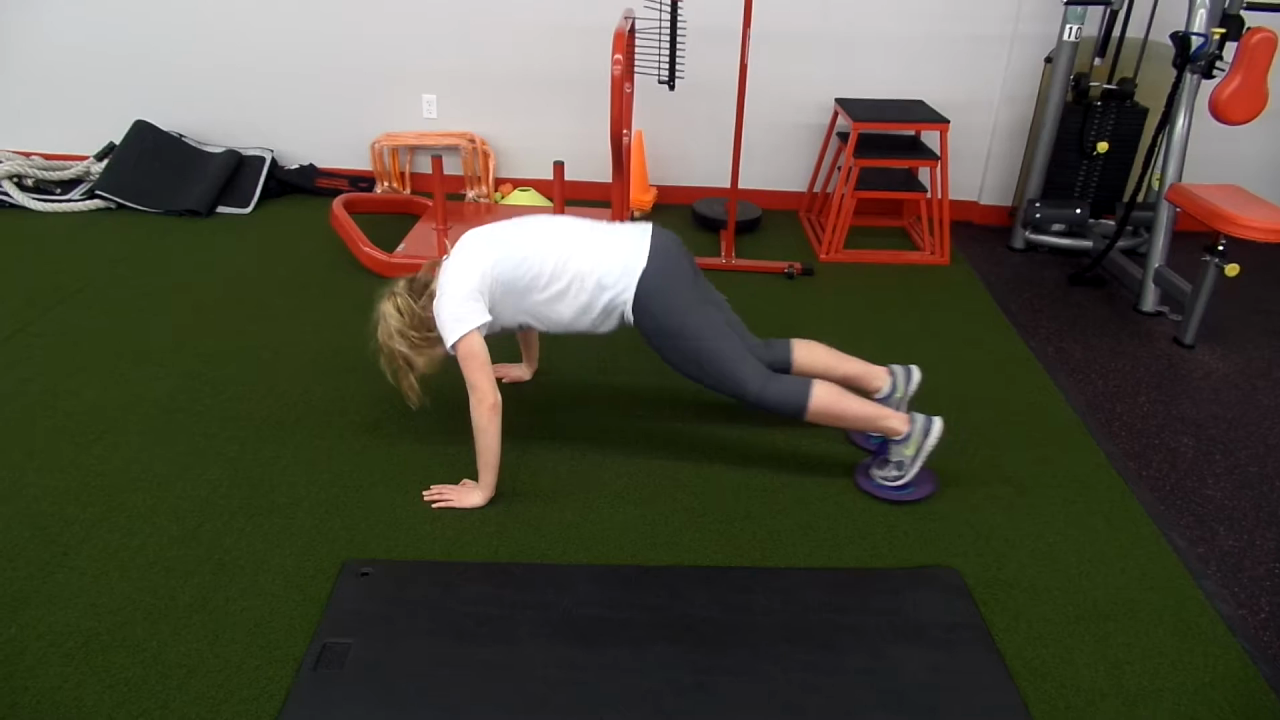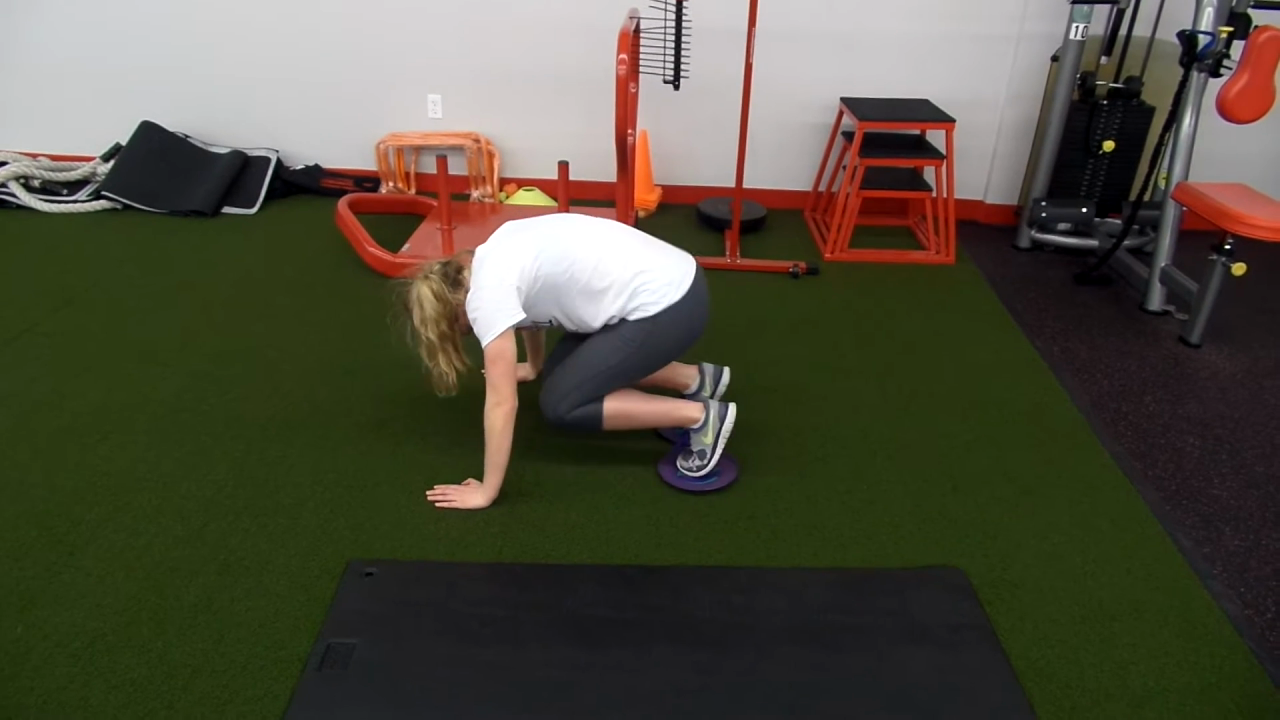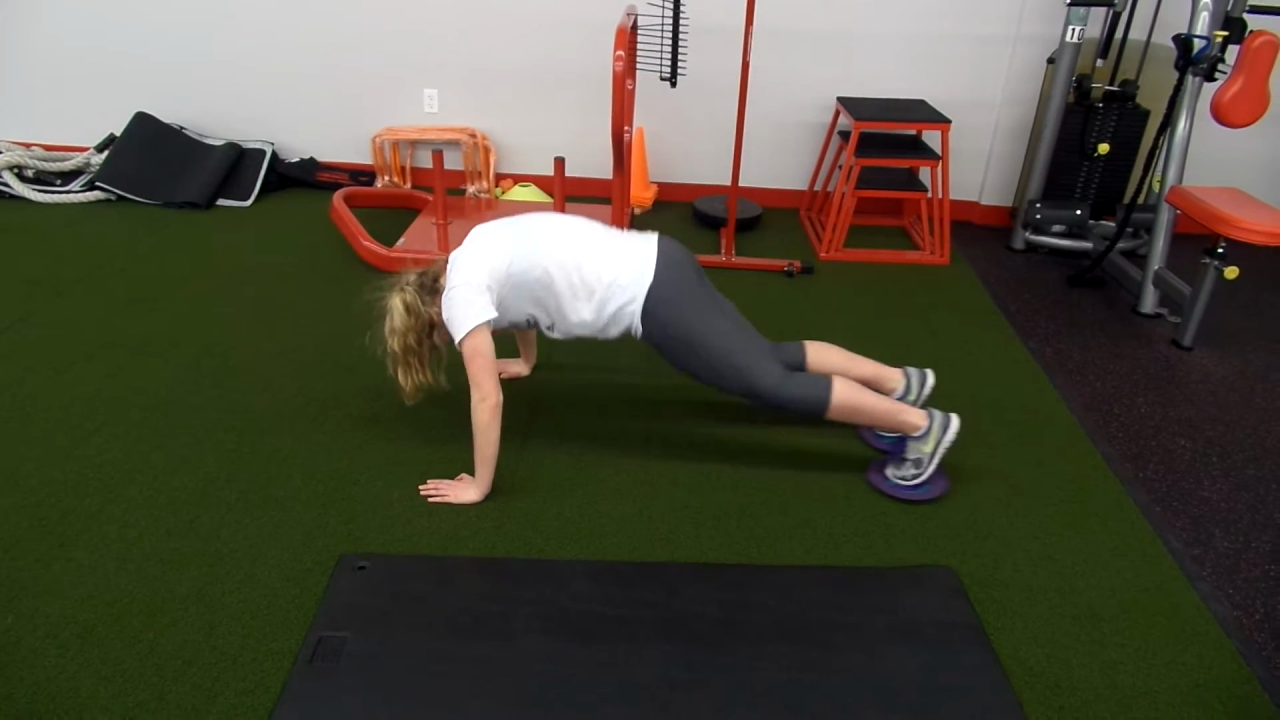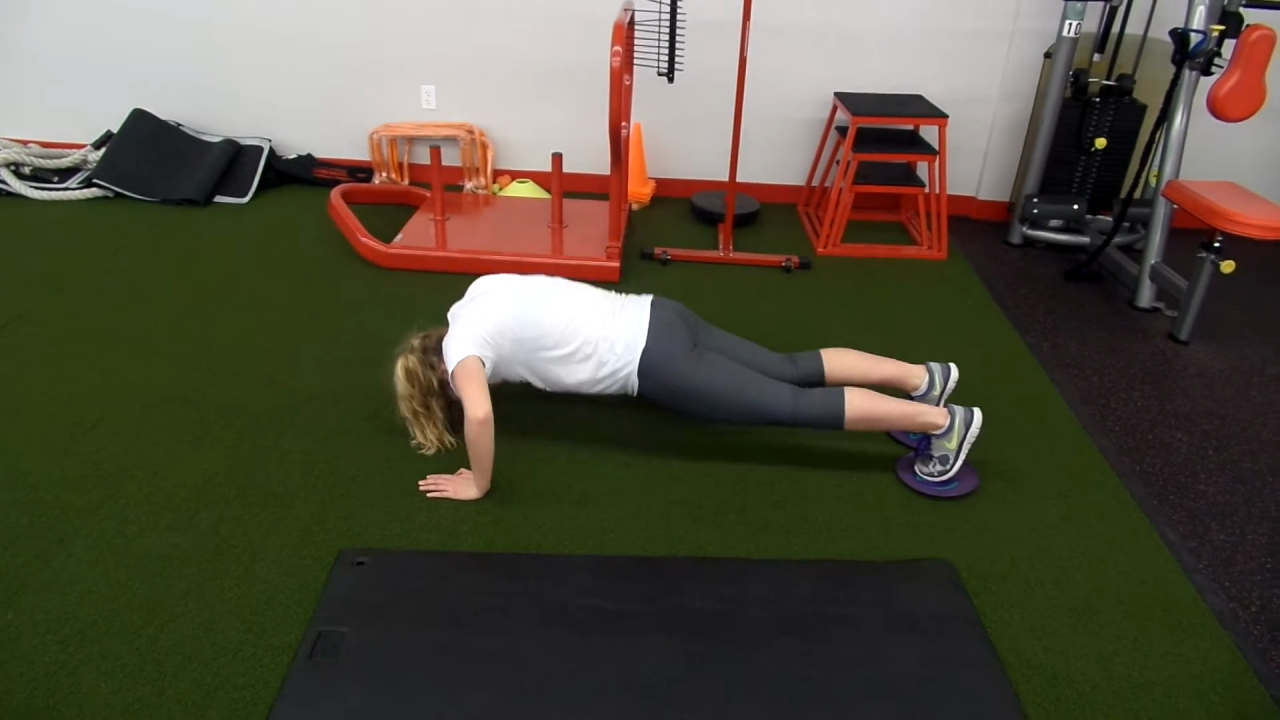
dt=0.7s
person 1, frame 1
left shoulder: (450, 301)
right shoulder: (465, 258)
left elbow: (486, 401)
left wrist: (483, 489)
right wrist: (528, 365)
left hip: (639, 285)
right hip: (651, 252)
left knee: (750, 382)
right knee: (756, 352)
left ankle: (903, 428)
right ankle: (886, 380)
person 1, frame 2
left shoulder: (487, 294)
right shoulder: (490, 257)
left elbow: (501, 403)
left wrist: (487, 491)
right wrist: (534, 365)
left hip: (668, 304)
right hip: (670, 279)
left knee: (560, 405)
right knee: (564, 369)
left ankle: (700, 416)
right ankle: (694, 379)
person 1, frame 3
left shoulder: (460, 296)
right shoulder: (474, 254)
left elbow: (487, 400)
left wrist: (478, 487)
right wrist: (526, 360)
left hip: (649, 295)
right hip: (656, 260)
left knee: (766, 382)
right knee: (768, 356)
left ankle: (919, 424)
right ankle: (899, 382)
person 1, frame 4
left shoulder: (461, 345)
right shoulder: (479, 293)
left elbow: (478, 416)
left wrist: (477, 484)
left hip: (654, 359)
right hip: (656, 317)
left knee: (788, 402)
right knee: (789, 369)
left ankle: (940, 423)
right ankle: (924, 378)
